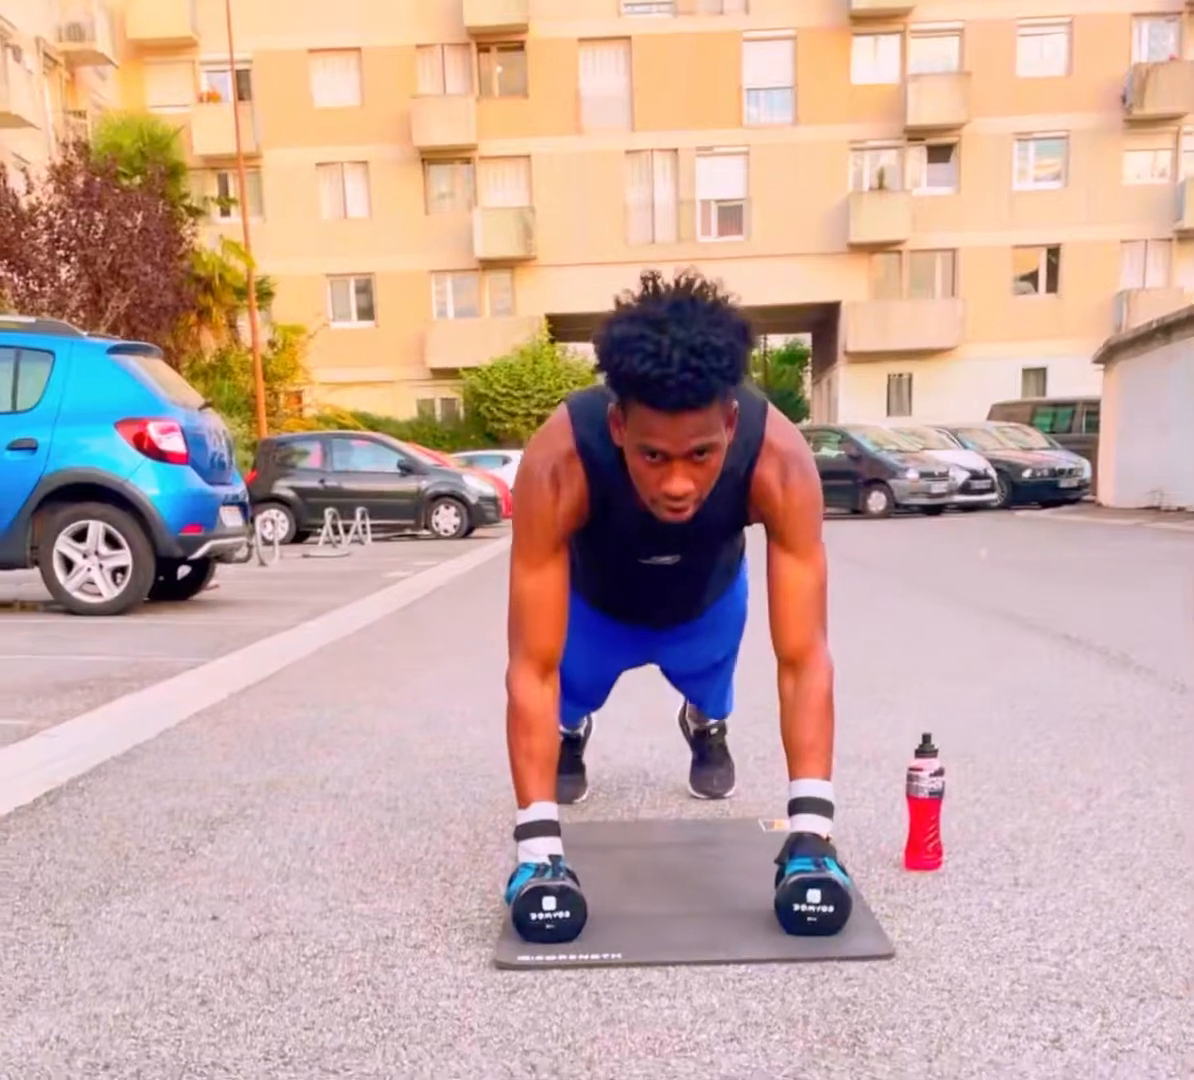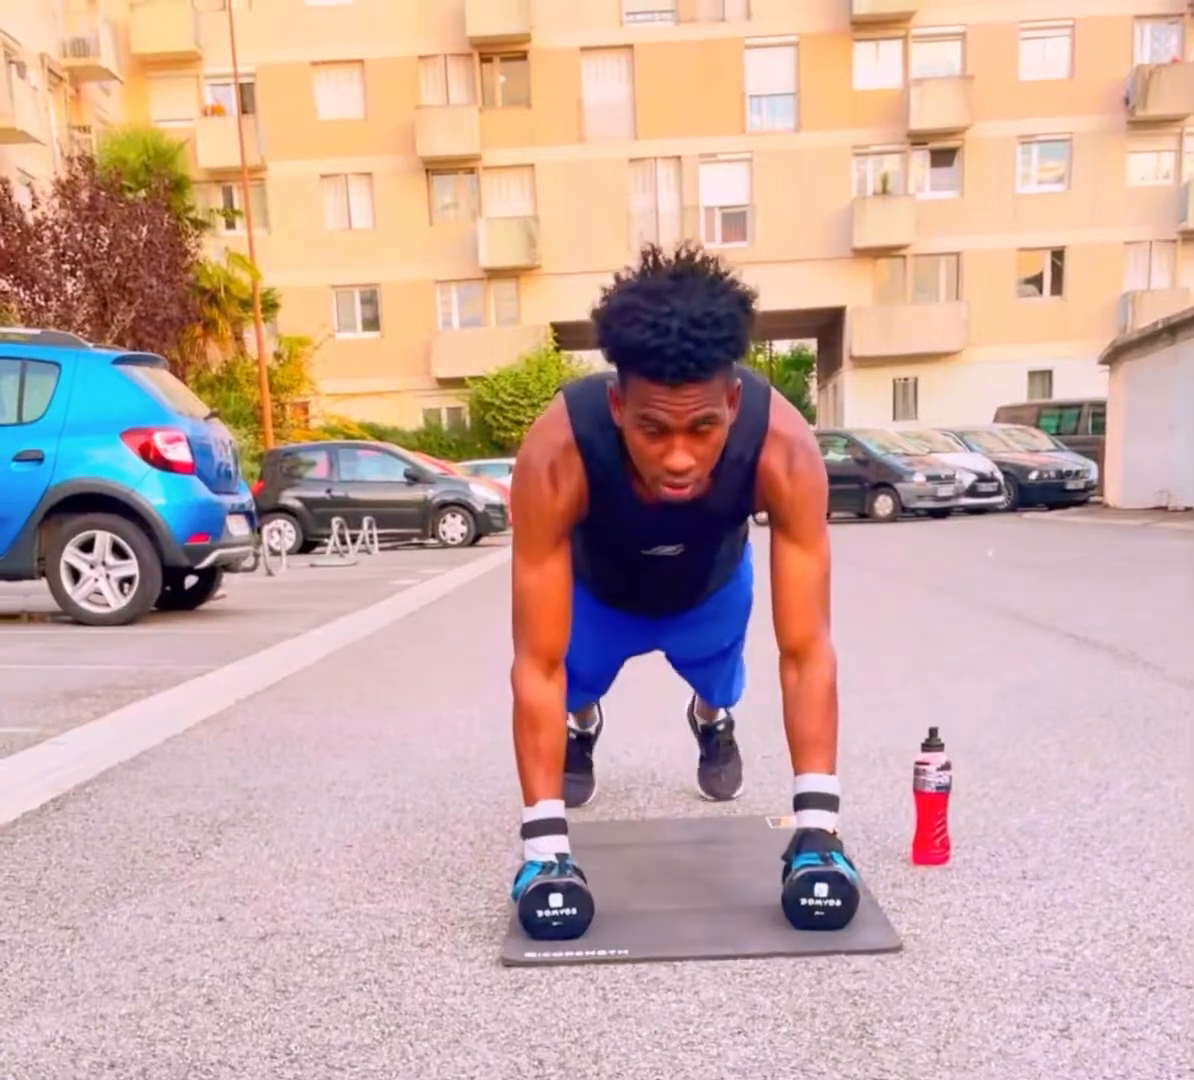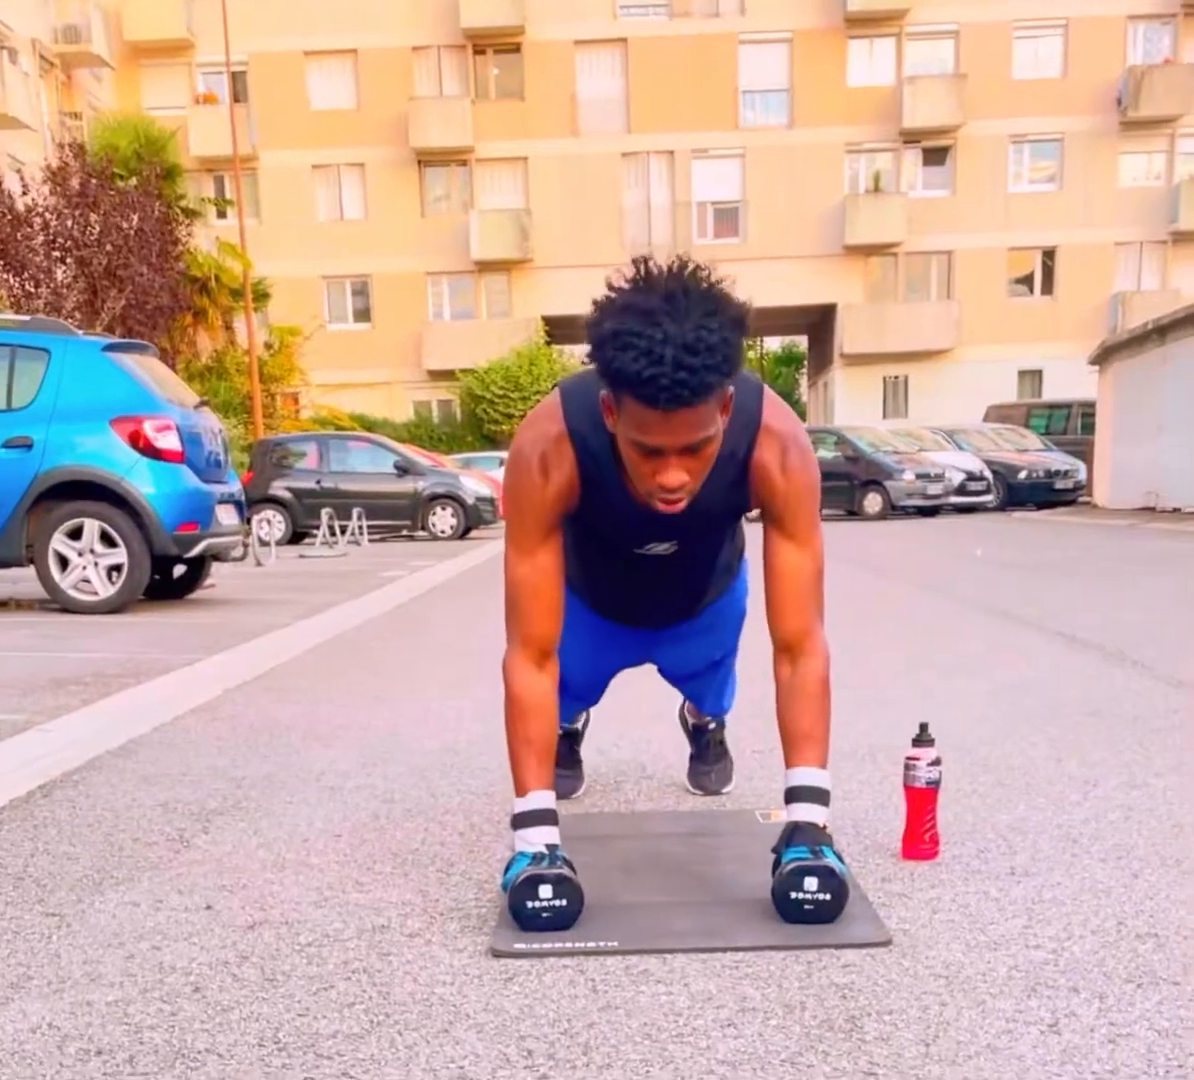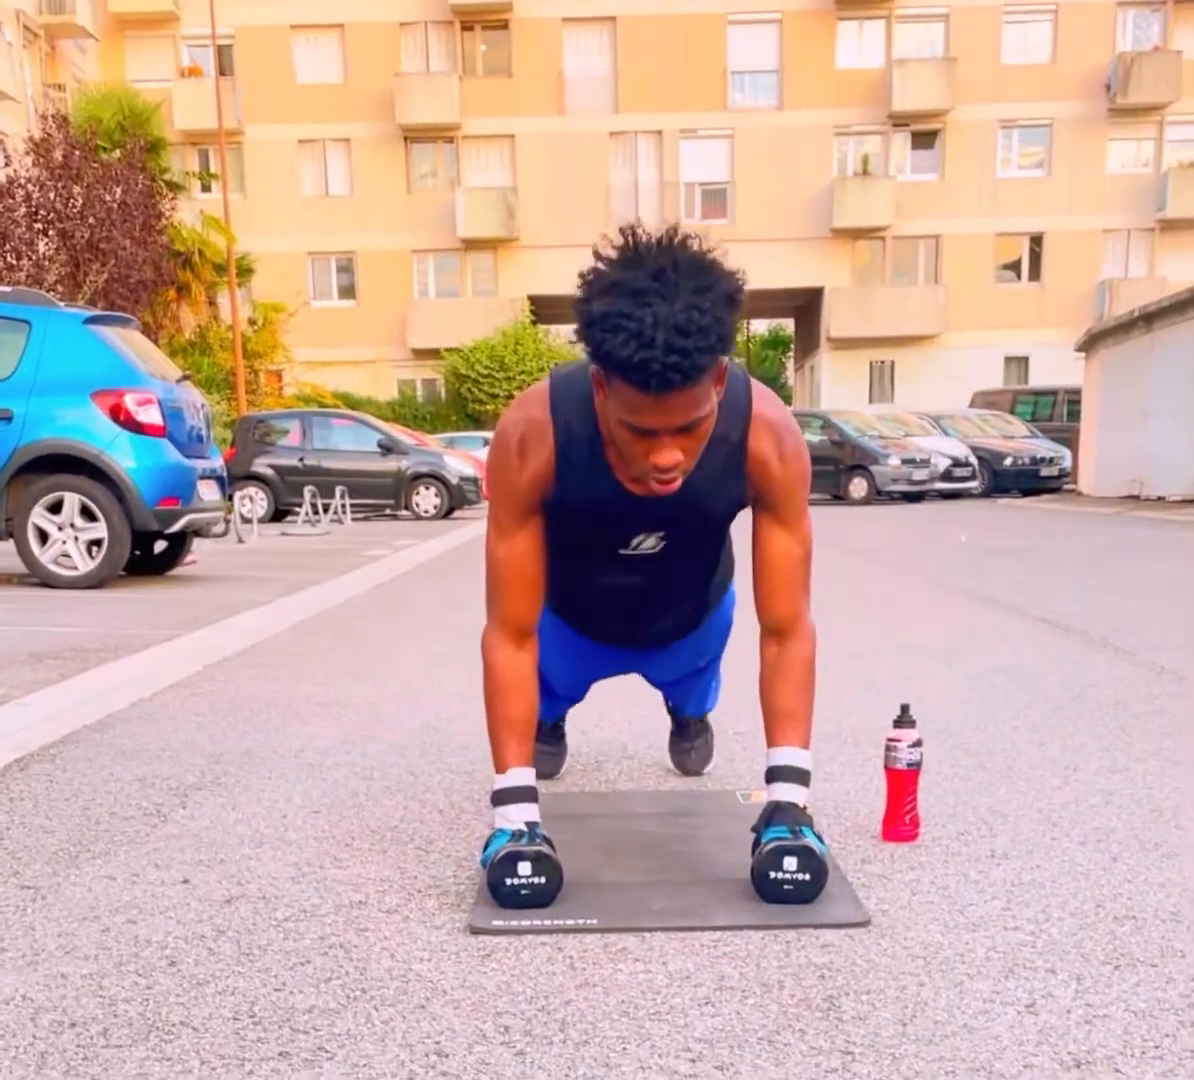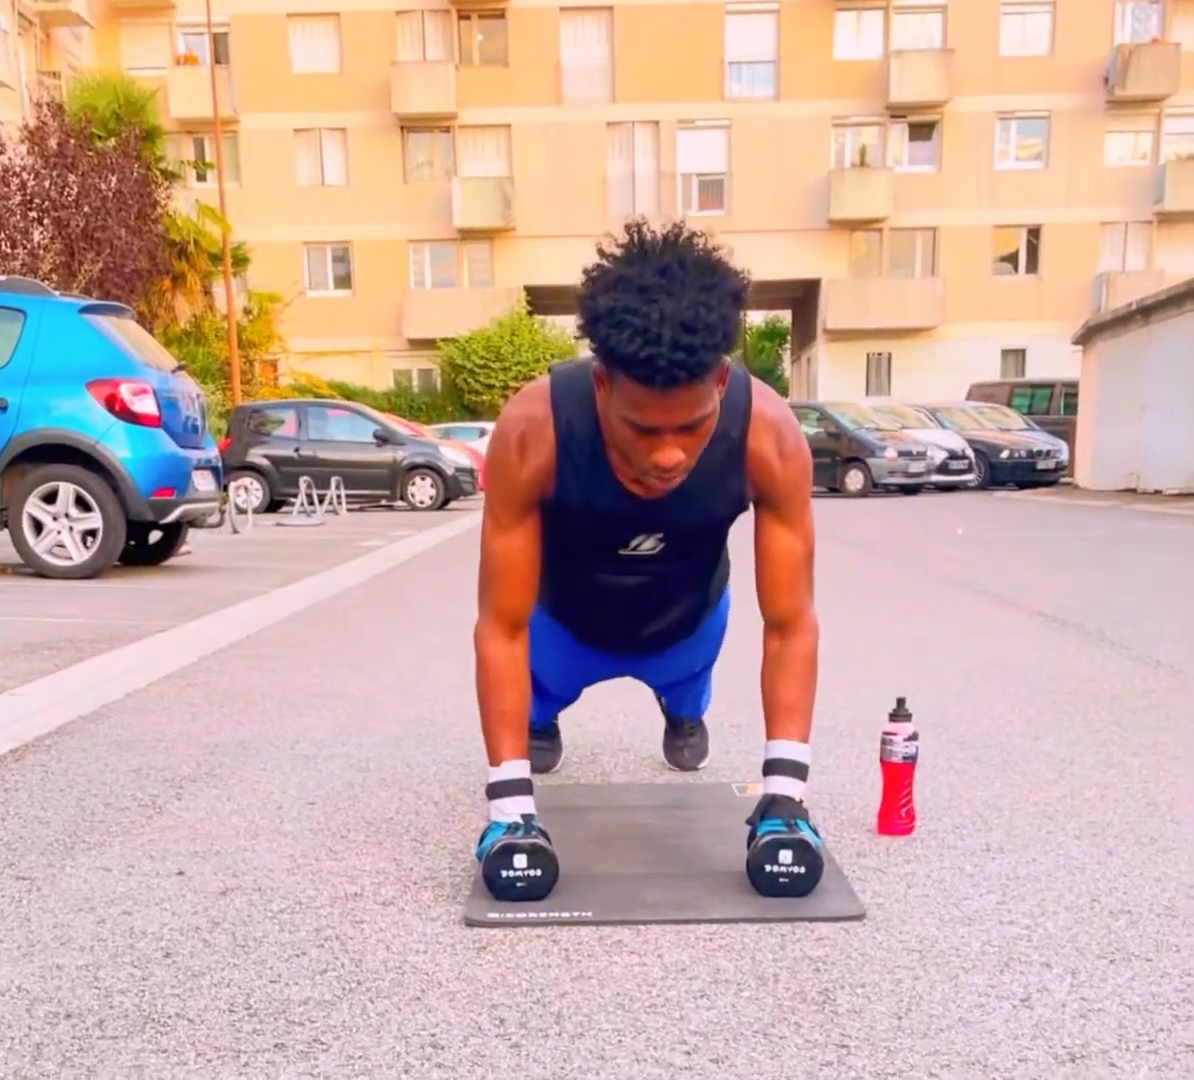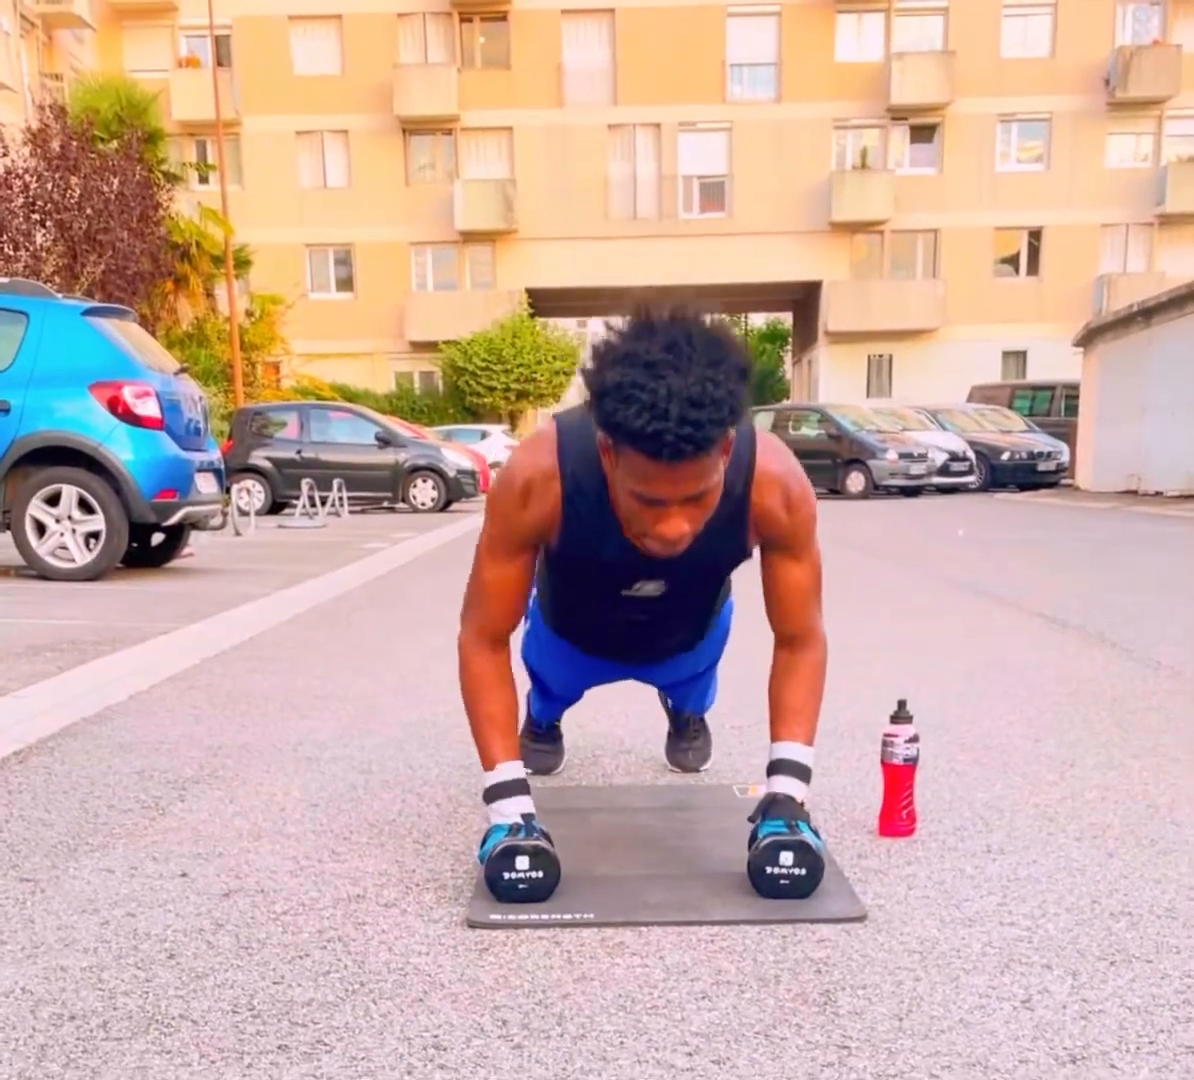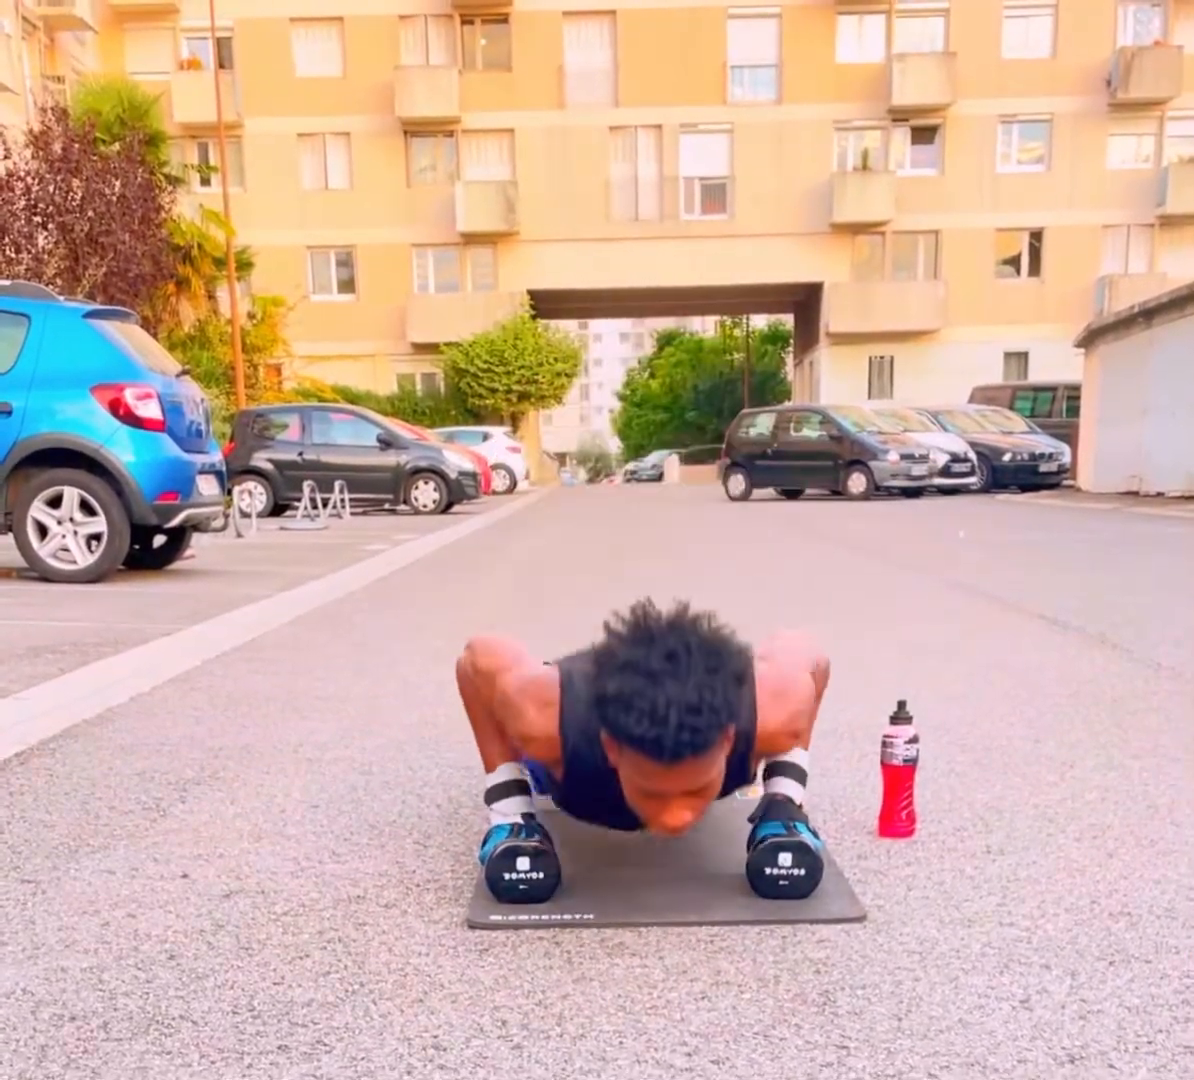
dt=0.4s
person 1, frame 1
left shoulder: (779, 460)
right shoulder: (558, 461)
left elbow: (804, 658)
right elbow: (533, 667)
left wrist: (811, 828)
right wrist: (537, 845)
left hip: (707, 595)
right hip: (596, 600)
left ankle: (705, 727)
right ankle: (570, 735)
person 1, frame 2
left shoulder: (783, 446)
right shoulder: (556, 452)
left elbow: (806, 650)
right elbow: (538, 664)
left wrist: (817, 822)
right wrist: (545, 840)
left hip: (711, 585)
right hip: (599, 593)
left ankle: (713, 724)
right ankle: (580, 729)
person 1, frame 3
left shoulder: (777, 444)
right shoulder: (547, 448)
left elbow: (800, 646)
right elbow: (530, 655)
left wrist: (808, 815)
right wrist: (535, 829)
left hip: (706, 595)
right hip: (591, 600)
left knee: (709, 696)
left ankle: (705, 726)
right ankle: (568, 730)
person 1, frame 4
left shoulder: (769, 435)
right shoulder: (531, 433)
left elbow: (786, 629)
right elbow: (511, 634)
left wrist: (788, 794)
right wrist: (515, 806)
left hip: (691, 617)
right hip: (572, 620)
left knee: (691, 697)
right knee: (545, 707)
left ankle: (687, 714)
right ankle: (547, 722)
person 1, frame 5
left shoulder: (770, 436)
right shoulder: (531, 430)
left elbow: (790, 624)
right elbow: (502, 626)
left wrist: (785, 789)
right wrist: (509, 800)
left hip: (688, 619)
right hip: (567, 621)
left knee: (686, 704)
right knee: (540, 705)
left ankle: (683, 715)
right ankle: (541, 722)
person 1, frame 6
left shoulder: (773, 483)
right shoulder: (537, 478)
left elbow: (798, 641)
right elbow: (486, 640)
left wrist: (787, 791)
right wrist: (509, 800)
left hip: (691, 633)
right hip: (572, 631)
left knee: (693, 690)
right knee: (546, 700)
left ankle: (688, 719)
right ankle: (542, 723)
person 1, frame 7
left shoulder: (772, 714)
right shoulder: (546, 721)
left elbow: (811, 661)
right elbow: (475, 662)
left wrist: (785, 794)
right wrist: (507, 806)
